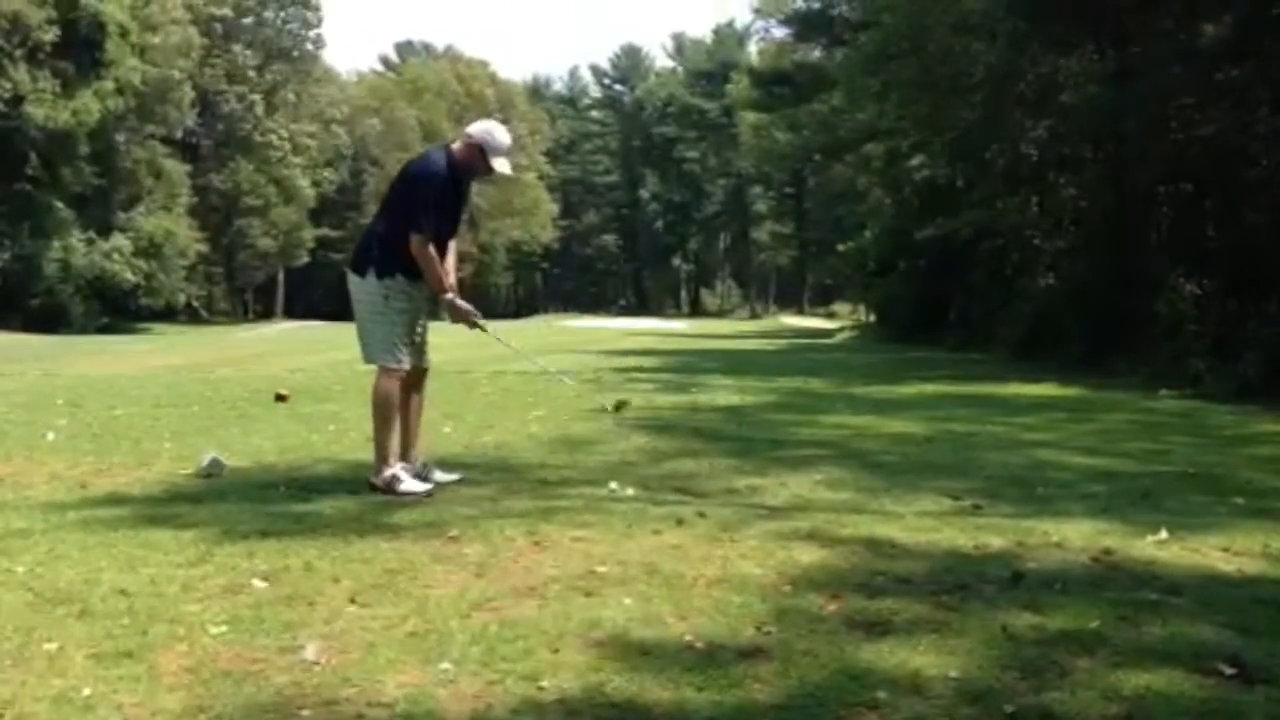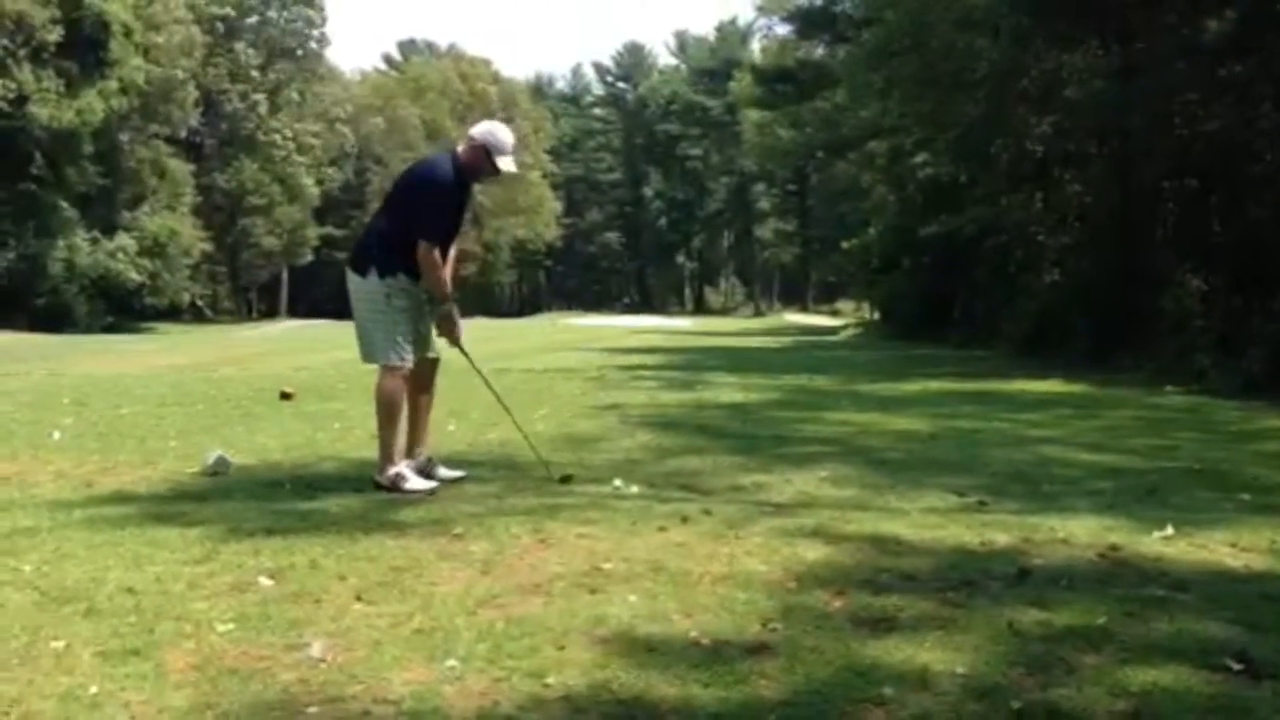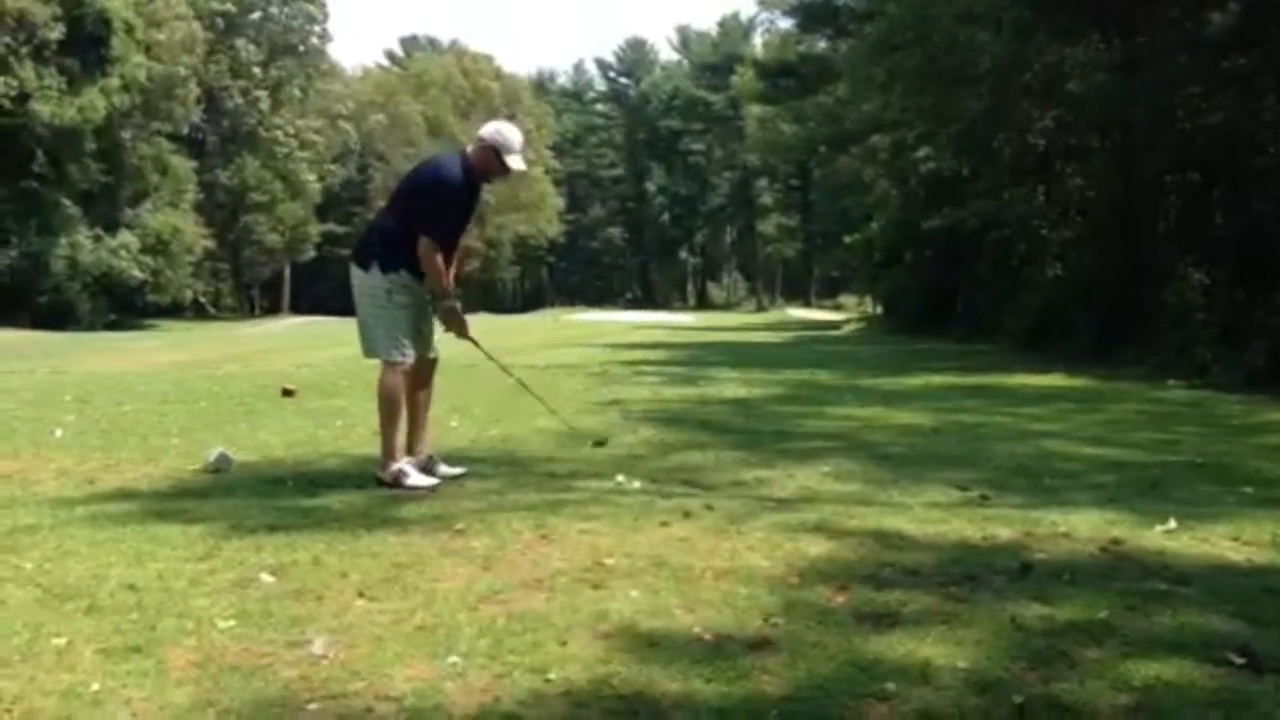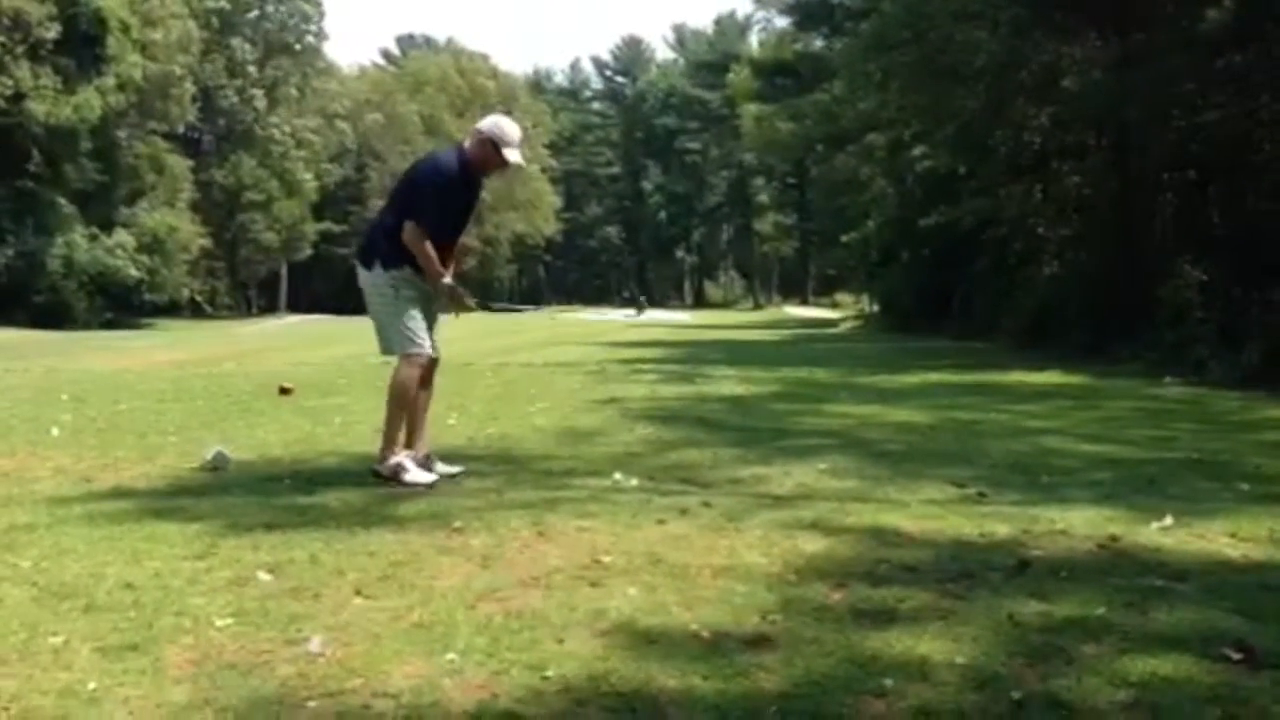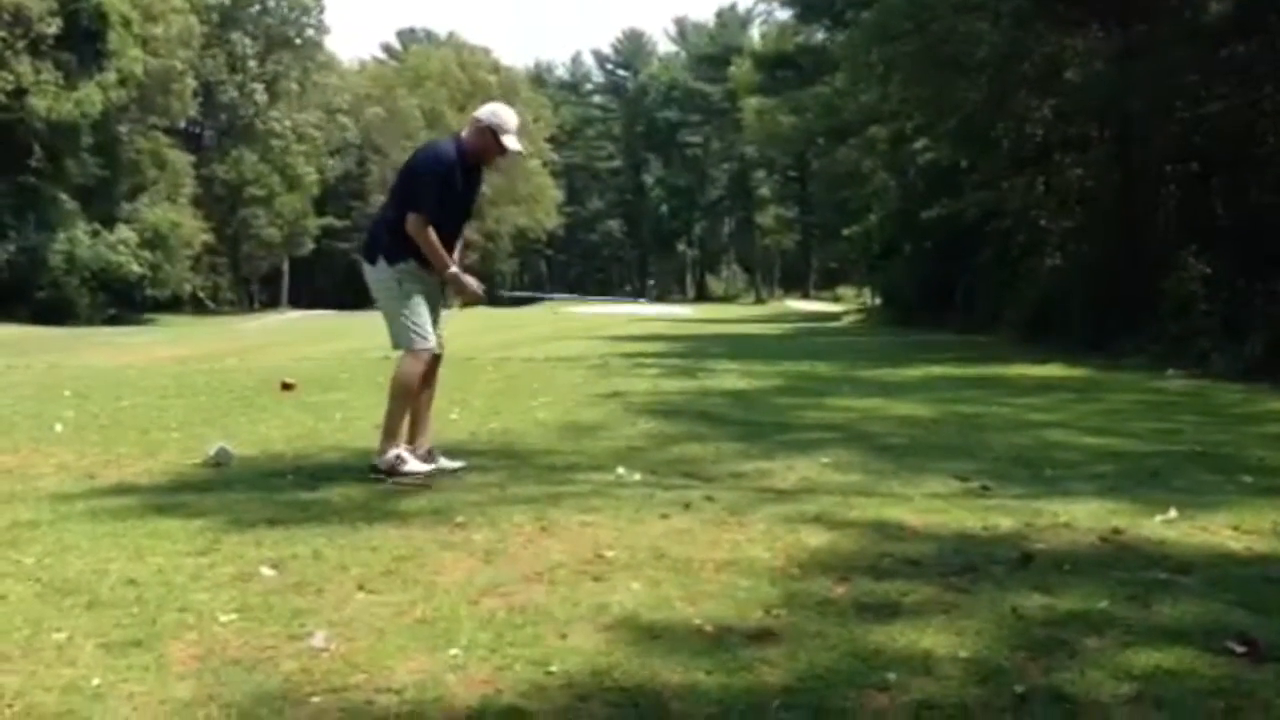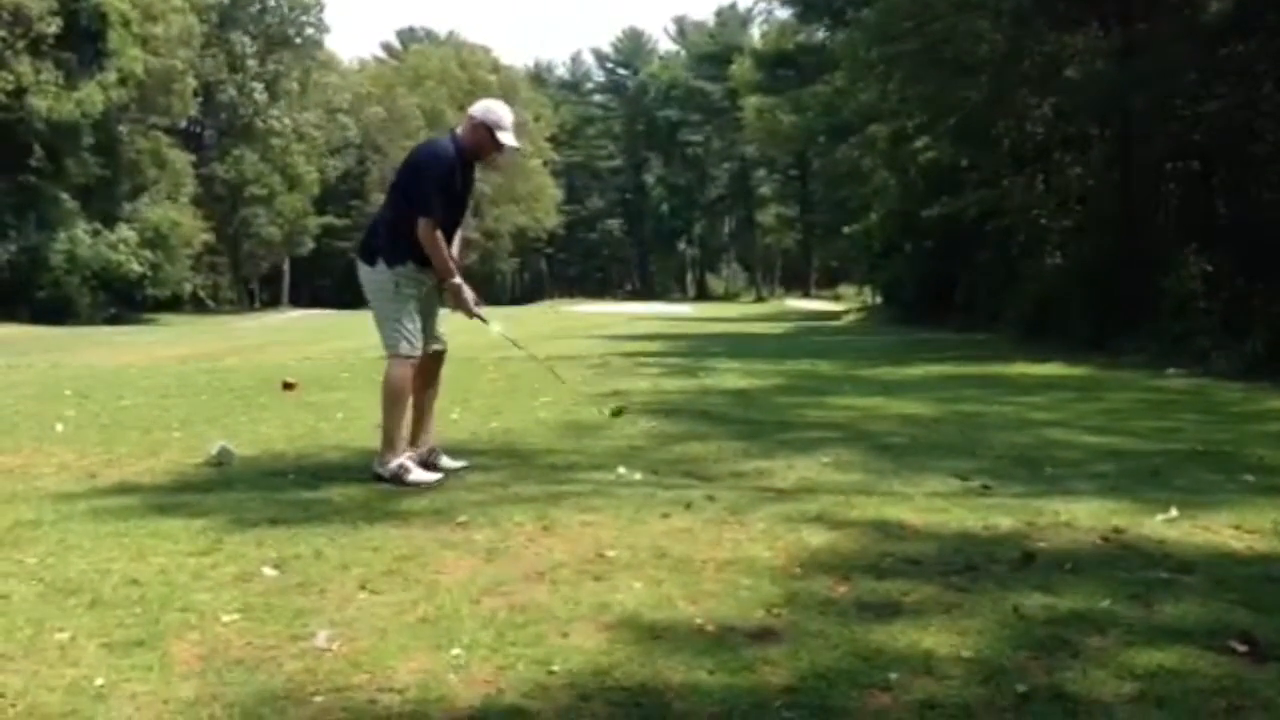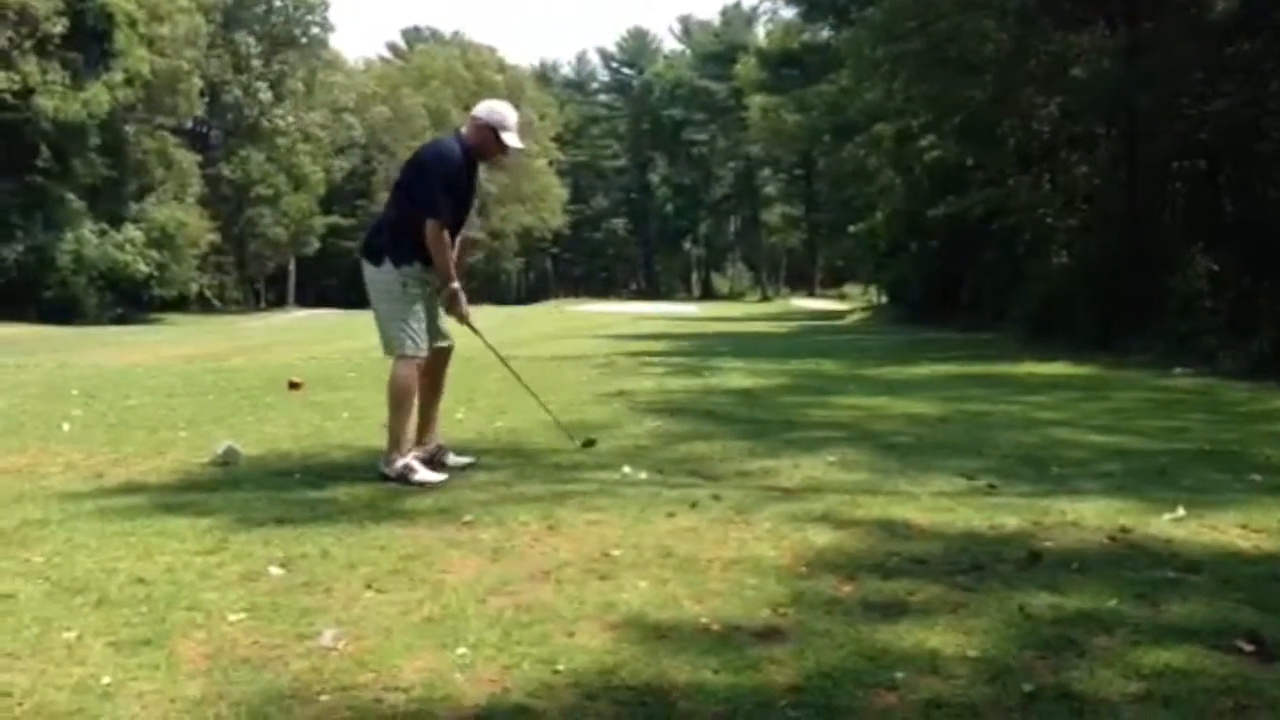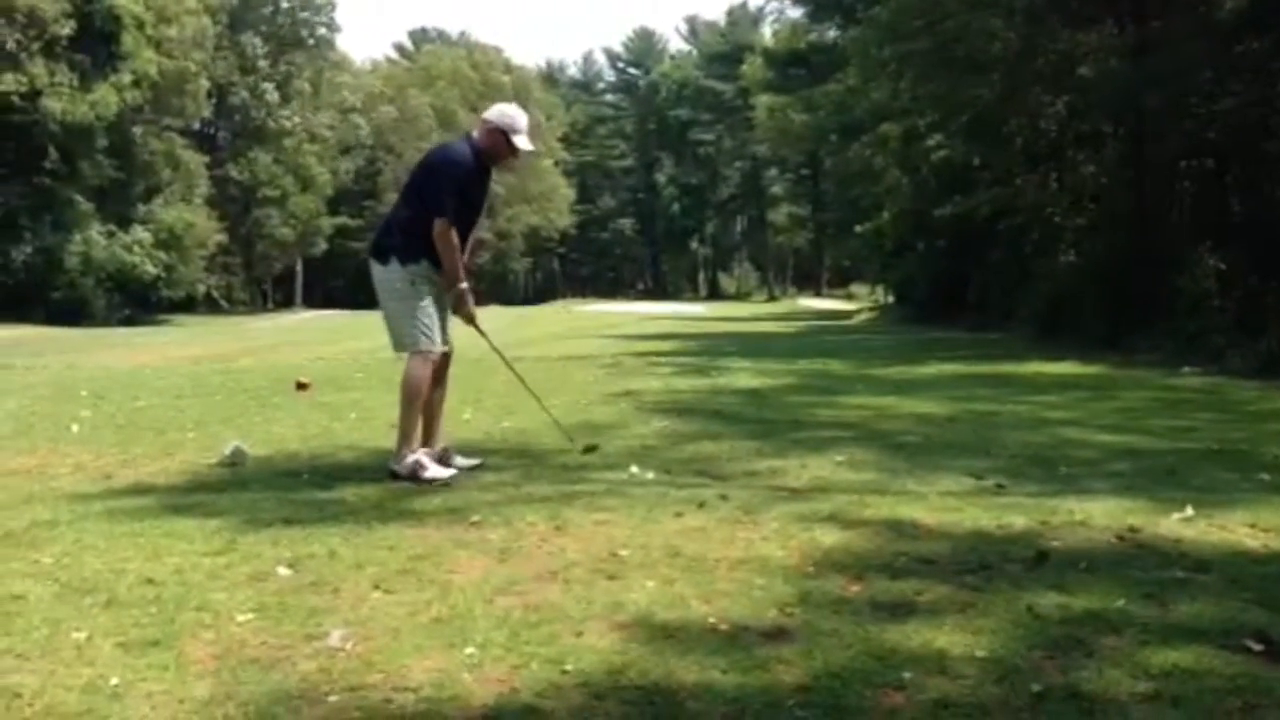
dt=0.2s
person 1, frame 1
left shoulder: (458, 178)
right shoulder: (430, 172)
left elbow: (446, 238)
right elbow: (419, 244)
left wrist: (451, 291)
right wrist: (447, 297)
left hip: (409, 280)
right hip: (380, 277)
left knee: (416, 368)
right knee: (394, 368)
left ankle: (410, 461)
right ankle: (384, 470)
person 1, frame 2
left shoulder: (459, 180)
right shoulder: (437, 178)
left elbow: (446, 245)
right elbow: (427, 252)
left wrist: (444, 301)
right wrist: (446, 307)
left hip: (406, 277)
right hip: (379, 275)
left knee: (425, 362)
right knee: (396, 366)
left ankle: (417, 457)
right ankle: (389, 467)
person 1, frame 3
left shoulder: (467, 180)
right shoulder: (446, 178)
left elbow: (448, 246)
right elbow: (427, 249)
left wrist: (447, 297)
right wrist: (448, 303)
left hip: (409, 274)
right hip: (382, 271)
left knee: (424, 361)
right knee: (398, 362)
left ankle: (418, 455)
right ankle: (391, 463)
person 1, frame 4
left shoulder: (469, 178)
right shoulder: (440, 171)
right elbow: (412, 234)
left wrist: (445, 281)
right wrist: (445, 284)
left hip: (415, 271)
right hip: (387, 268)
left knee: (427, 359)
right knee: (414, 355)
left ankle: (416, 453)
right ankle: (390, 456)
person 1, frame 5
left shoulder: (471, 168)
right shoulder: (437, 159)
right elbow: (416, 224)
left wrist: (454, 271)
right wrist: (452, 273)
left hip: (423, 266)
right hip: (392, 262)
left knee: (431, 353)
right knee: (420, 349)
left ankle: (419, 448)
right ankle: (388, 449)
person 1, frame 6
left shoulder: (463, 163)
right shoulder: (436, 157)
left elbow: (450, 226)
right elbow: (426, 229)
left wrist: (453, 276)
right wrist: (454, 282)
left hip: (418, 266)
right hip: (390, 264)
left knee: (432, 352)
right knee: (406, 354)
left ankle: (421, 447)
right ankle: (390, 458)
person 1, frame 7
left shoulder: (465, 161)
right shoulder: (443, 158)
left elbow: (452, 228)
right elbow: (434, 230)
left wrist: (451, 281)
right wrist: (453, 287)
left hip: (417, 265)
right hip: (393, 264)
left knee: (438, 349)
right knee: (411, 354)
left ankle: (427, 445)
right ankle: (396, 458)
person 1, frame 8
left shoulder: (477, 166)
right shoulder: (455, 161)
left elbow: (463, 228)
right elbow: (442, 230)
left wrist: (458, 281)
right wrist: (461, 287)
left hip: (425, 265)
right hip: (400, 263)
left knee: (440, 353)
right knee: (425, 351)
left ankle: (432, 448)
right ankle: (406, 455)
